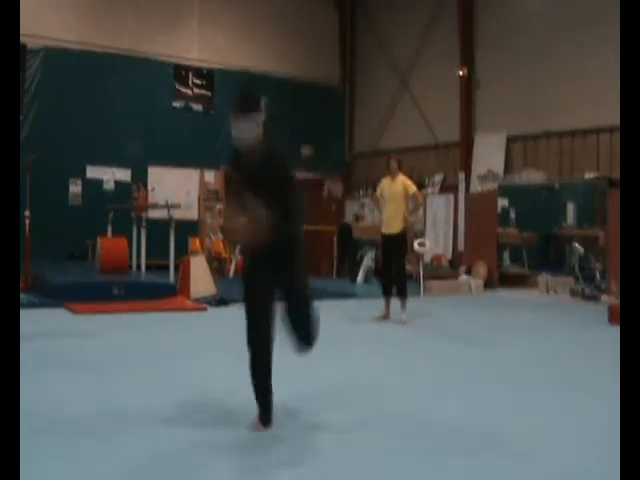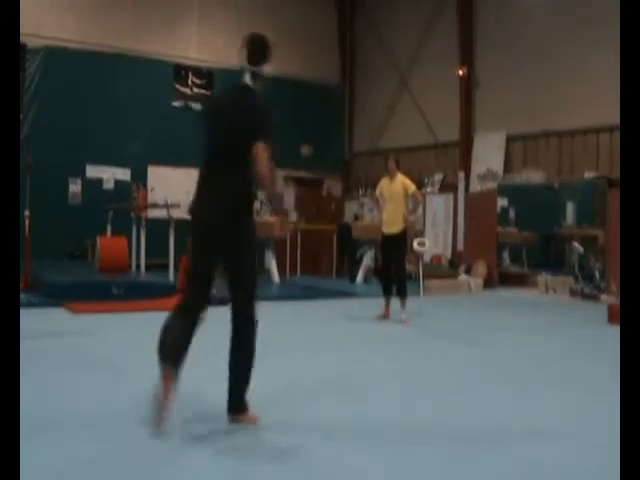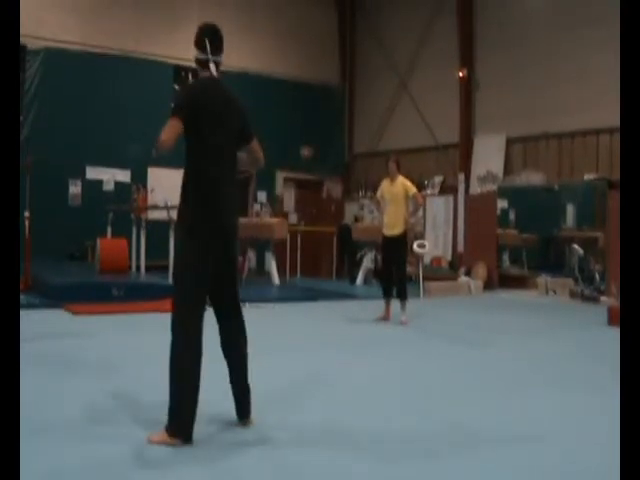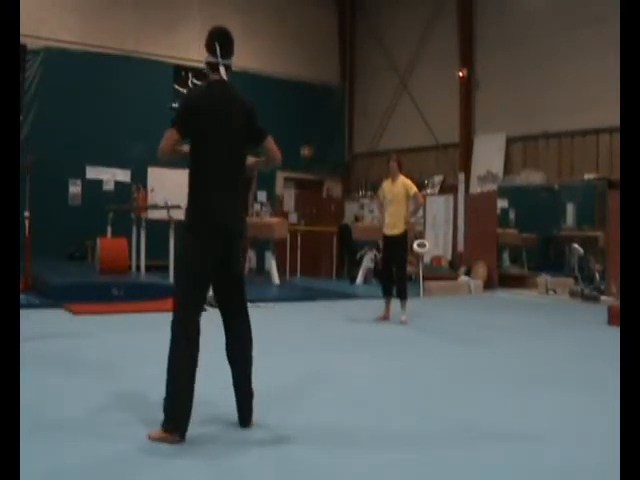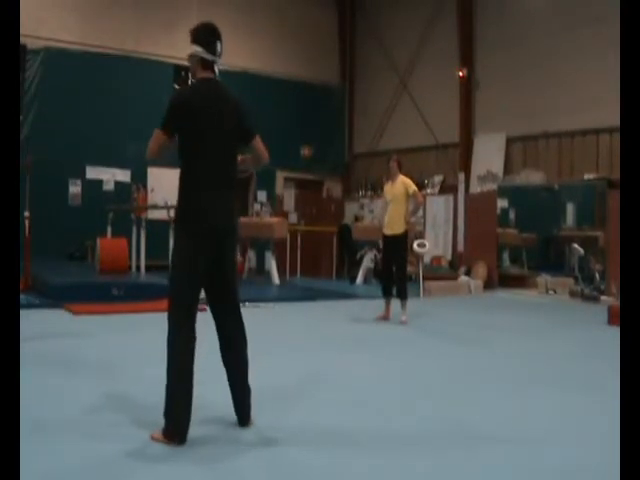
dt=0.4s
person 1, frame 1
left shoulder: (275, 163)
right shoulder: (238, 161)
left hip: (283, 249)
right hip: (259, 254)
right knee: (258, 336)
right ankle: (264, 413)
person 1, frame 2
left shoulder: (222, 102)
right shoulder: (255, 110)
right elbow: (263, 169)
right wrist: (277, 200)
left hip: (206, 217)
right hip: (233, 222)
left knee: (194, 299)
right knee: (244, 314)
left ankle: (169, 373)
right ankle: (237, 407)
person 1, frame 3
left shoulder: (193, 93)
right shoulder: (233, 103)
left elbow: (165, 142)
right elbow: (257, 159)
left wrist: (173, 132)
left hip: (198, 218)
right hip: (227, 218)
left knee: (187, 317)
right knee: (229, 311)
left ankle: (179, 427)
right ankle: (243, 408)
person 1, frame 4
left shoulder: (196, 100)
right shoulder: (243, 106)
left elbow: (165, 151)
right elbow: (275, 158)
left hip: (202, 221)
right hip: (233, 223)
left knee: (186, 316)
right knee: (236, 313)
left ankle: (175, 423)
right ankle: (245, 410)
person 1, frame 5
left shoulder: (185, 98)
right shoulder: (232, 104)
left elbow: (153, 151)
right elbow: (262, 157)
left hip: (193, 222)
right hip: (225, 223)
left knee: (182, 319)
right knee: (229, 312)
left ankle: (175, 427)
right ankle: (243, 409)
person 2, frame 1
left shoulder: (405, 181)
right shoulder: (383, 182)
left elbow: (419, 199)
left wrist: (409, 214)
left hip: (399, 231)
right hip: (385, 230)
left knee: (400, 270)
right knee: (385, 271)
left ankle: (403, 310)
right ankle: (387, 310)
person 2, frame 2
left shoulder: (403, 181)
right shoulder: (382, 182)
left elbow: (418, 198)
left wrist: (409, 214)
left hip: (399, 230)
right hip: (385, 230)
left knee: (399, 270)
right knee: (385, 270)
left ankle: (403, 310)
right ankle: (386, 309)
person 2, frame 3
left shoulder: (404, 183)
right shoulder: (384, 184)
left elbow: (419, 201)
left wrist: (409, 216)
left hip: (400, 232)
right hip: (386, 232)
left knee: (400, 272)
right knee: (385, 272)
left ankle: (403, 311)
right ankle: (387, 311)
person 2, frame 4
left shoulder: (405, 182)
right shoulder: (385, 184)
left elbow: (420, 201)
left wrist: (410, 216)
right wrist: (383, 215)
left hip: (400, 232)
right hip: (387, 232)
left knee: (400, 272)
right knee: (385, 271)
left ankle: (403, 311)
right ankle: (386, 310)
person 2, frame 5
left shoulder: (405, 182)
right shoulder: (387, 185)
left elbow: (419, 199)
left wrist: (409, 216)
right wrist: (385, 222)
left hip: (400, 233)
right hip: (387, 232)
left knee: (400, 271)
right knee: (385, 271)
left ankle: (403, 311)
right ankle: (387, 310)
